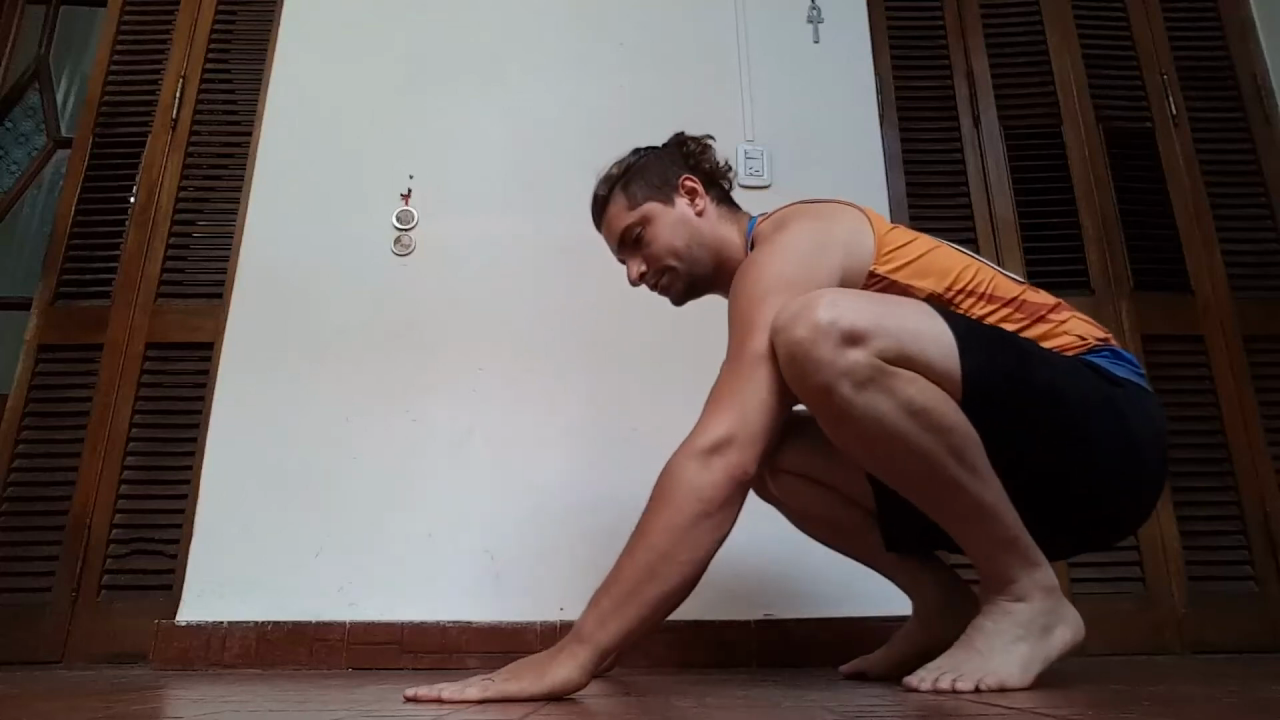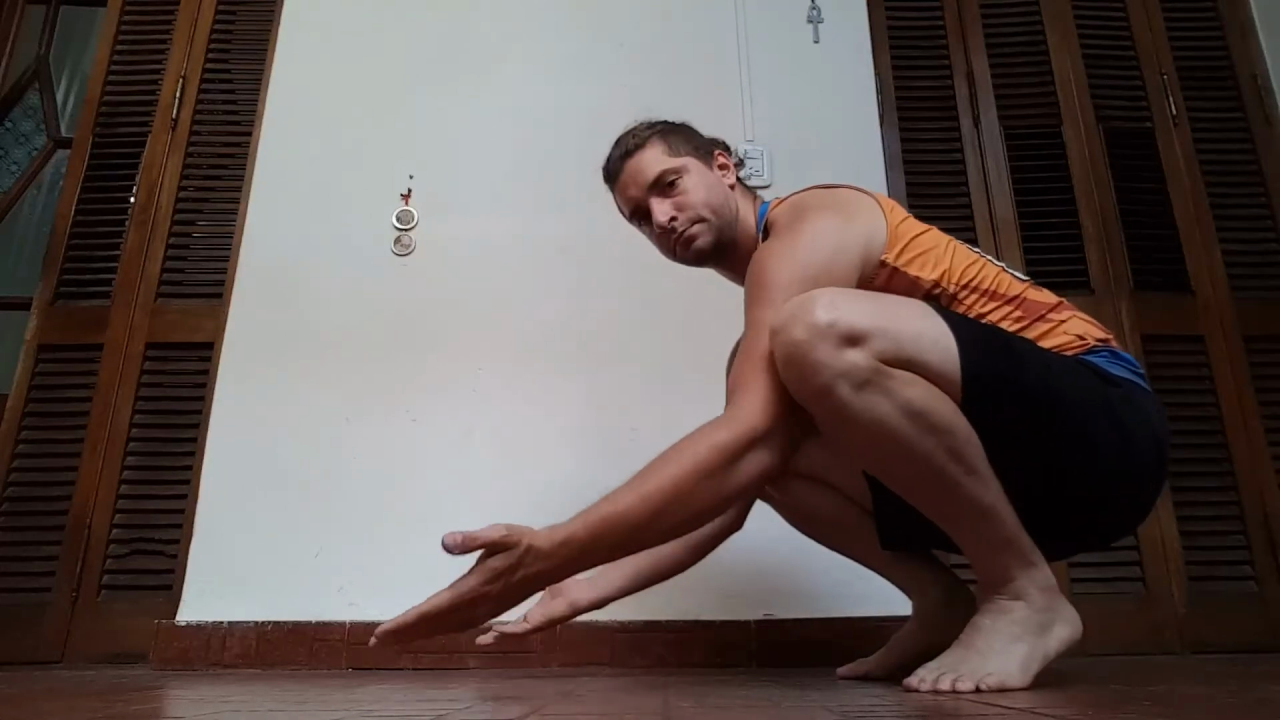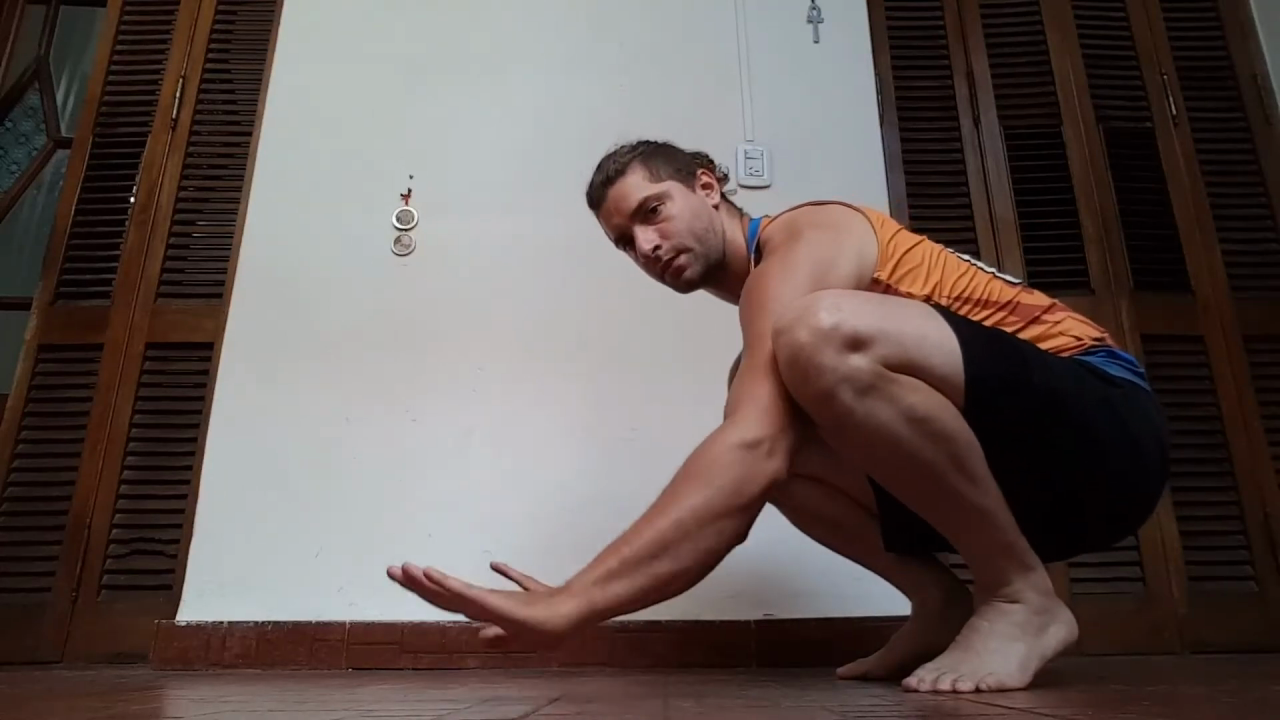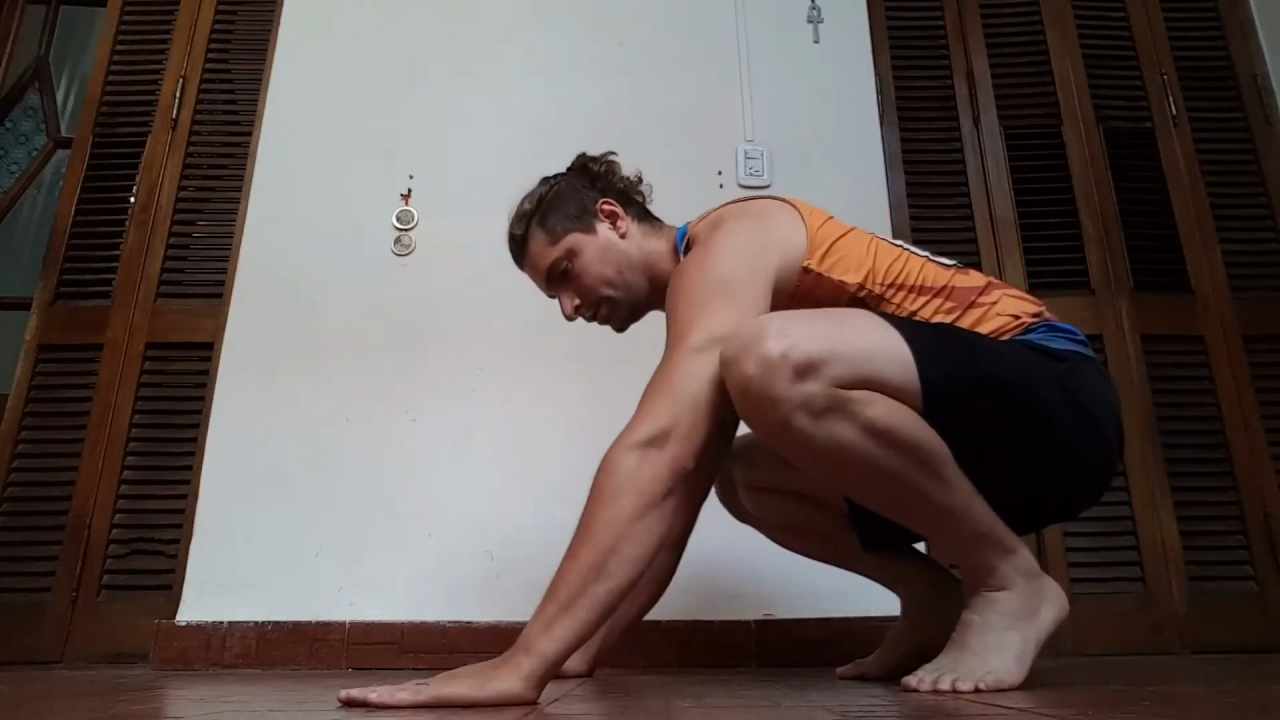
dt=1s
person 1, frame 1
left shoulder: (791, 242)
right shoulder: (763, 310)
left elbow: (716, 460)
right elbow: (731, 467)
left wrist: (577, 652)
right wrist: (598, 640)
left hip: (1101, 423)
right hip: (1018, 459)
left knee: (822, 331)
left ankle: (1026, 596)
right ankle: (947, 605)
person 1, frame 2
left shoulder: (811, 224)
right shoulder: (758, 345)
left elbow: (747, 444)
right elbow: (721, 501)
left wrist: (549, 553)
right wrist: (582, 589)
left hip: (1099, 419)
right hip: (1012, 463)
left knee: (818, 332)
left ankle: (1023, 593)
right ankle: (944, 604)
person 1, frame 3
left shoulder: (800, 242)
right shoulder: (766, 346)
left elbow: (754, 452)
right elbow: (726, 513)
left wrist: (569, 602)
right wrist: (589, 603)
left hip: (1102, 421)
right hip: (1015, 465)
left knee: (823, 335)
left ankle: (1020, 596)
right ankle: (943, 604)
person 1, frame 4
left shoulder: (726, 244)
right shoulder: (711, 315)
left elbow: (657, 452)
right elbow: (672, 501)
left wrist: (525, 663)
right wrist: (580, 650)
left hip: (1054, 399)
right hip: (981, 430)
left knee: (771, 359)
right knee: (741, 474)
left ankle: (1007, 585)
right ankle: (937, 601)
